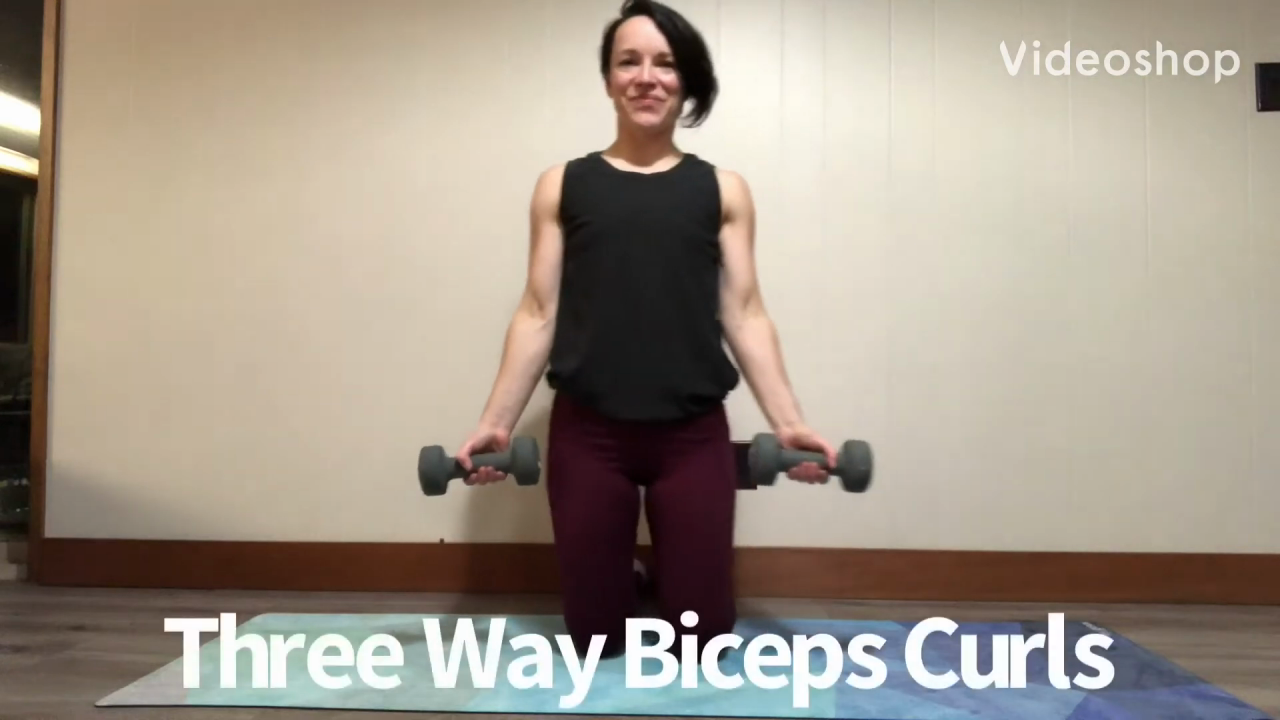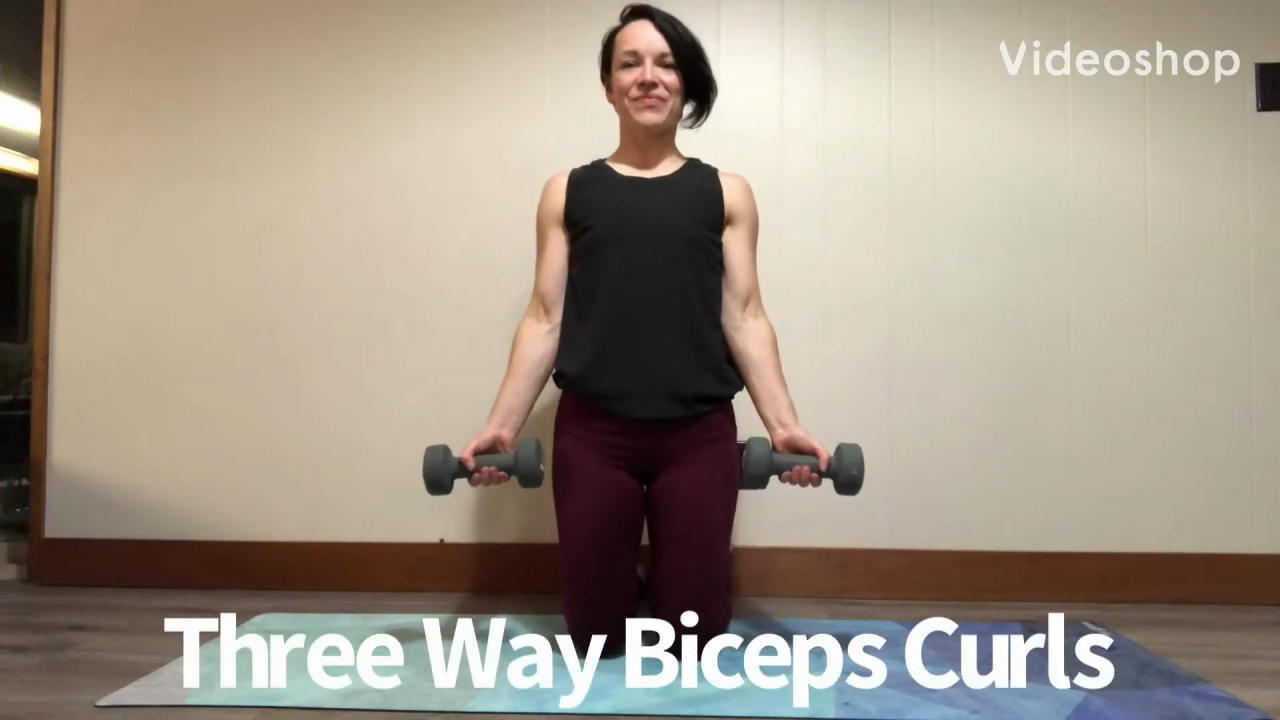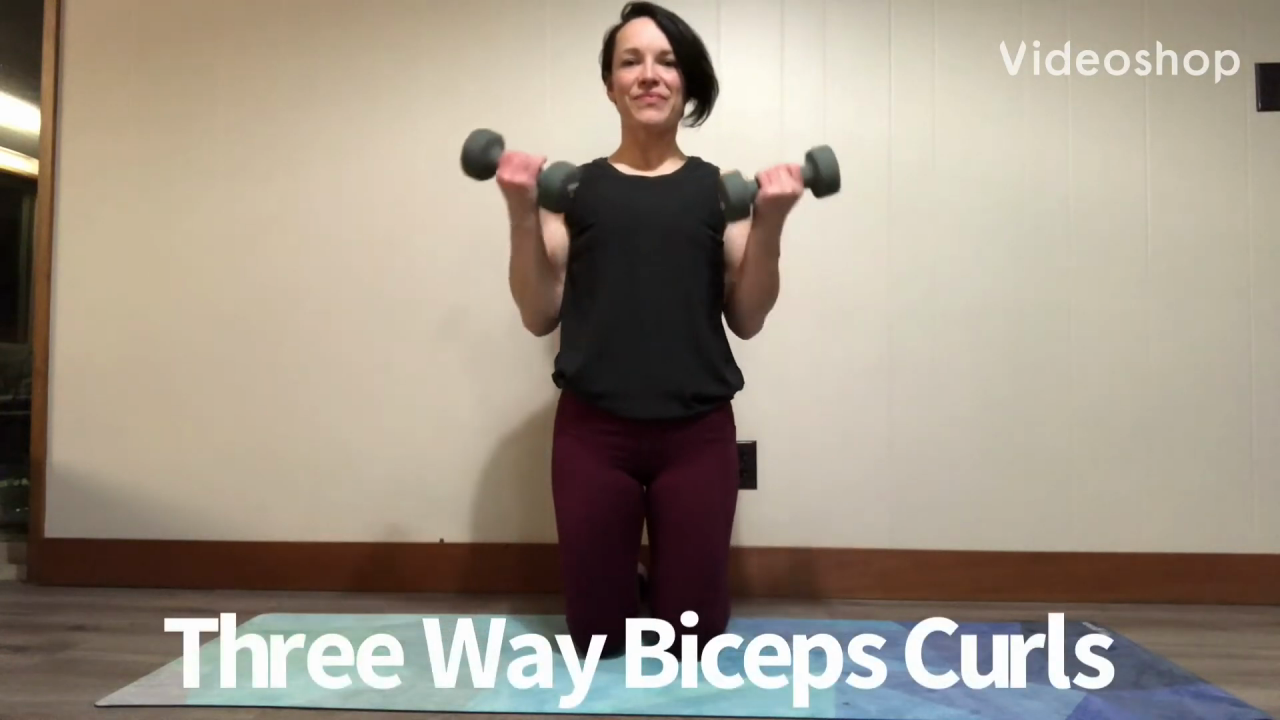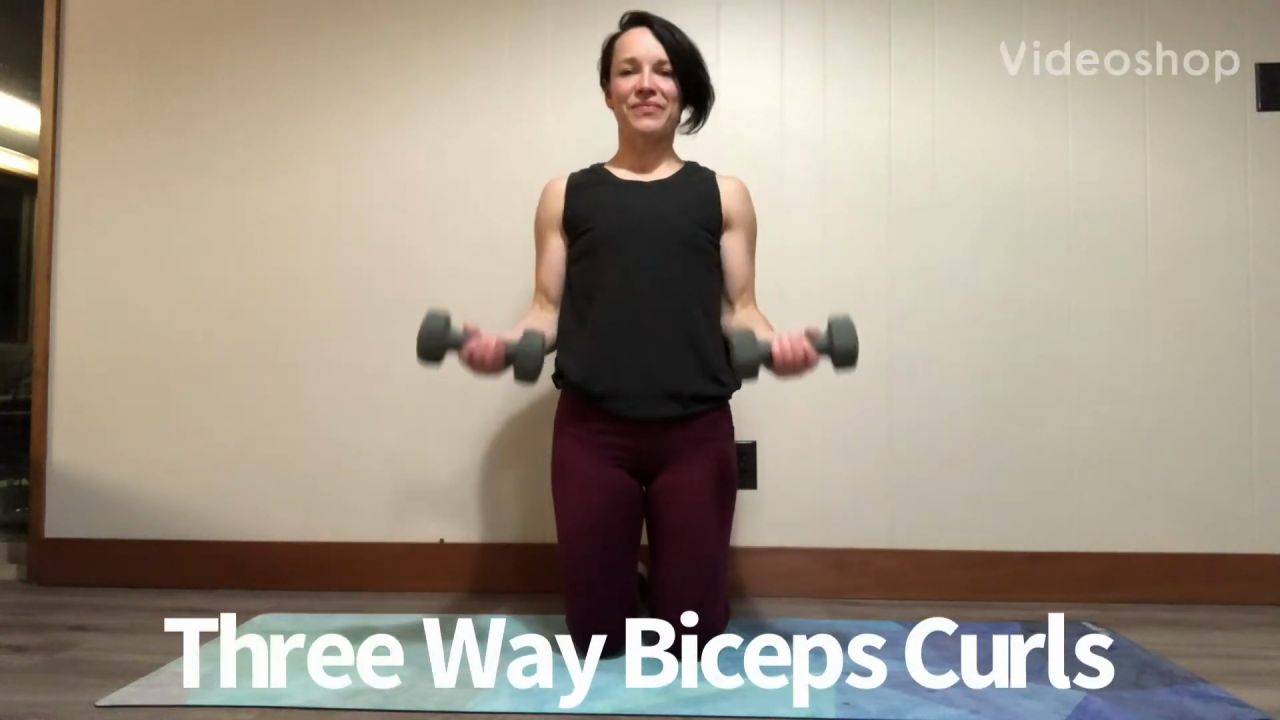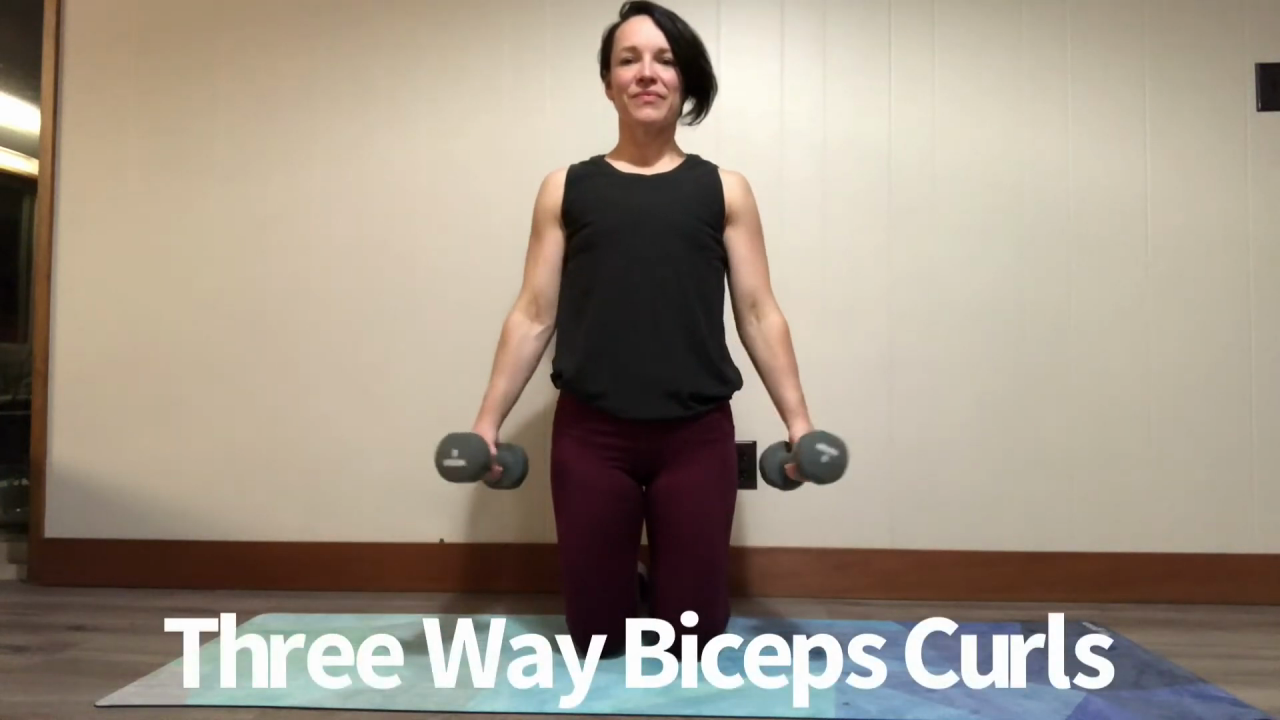
dt=1s
person 1, frame 1
left shoulder: (722, 190)
right shoulder: (562, 185)
left elbow: (744, 314)
right elbow: (538, 314)
left wrist: (788, 422)
right wrist: (496, 422)
left hip: (694, 435)
right hip: (586, 433)
left knee: (699, 630)
right knee: (597, 634)
left ankle: (666, 579)
right ankle: (626, 582)
person 1, frame 2
left shoulder: (725, 192)
right shoulder: (567, 192)
left elbow: (743, 316)
right elbow: (545, 318)
left wrist: (783, 424)
right wrist: (502, 425)
left hip: (699, 435)
right hip: (592, 433)
left knee: (695, 632)
right knee: (595, 634)
left ankle: (660, 583)
right ankle: (629, 585)
person 1, frame 3
left shoulder: (725, 188)
right shoulder: (569, 188)
left elbow: (746, 320)
right elbow: (541, 315)
left wrist: (769, 223)
right wrist: (521, 214)
left hip: (698, 433)
right hip: (592, 431)
left knee: (695, 633)
right knee: (597, 635)
left ankle: (661, 582)
right ankle: (626, 583)
person 1, frame 4
left shoulder: (724, 194)
right shoulder: (566, 195)
left elbow: (737, 313)
right elbow: (550, 314)
left wrist: (775, 342)
right wrist: (505, 343)
left hip: (697, 433)
right hip: (591, 431)
left knee: (694, 633)
right knee: (596, 633)
left ankle: (661, 585)
right ankle: (629, 585)
person 1, frame 5
left shoulder: (724, 189)
right shoulder: (565, 188)
left elbow: (758, 313)
right elbow: (534, 314)
left wrist: (797, 420)
right wrist: (488, 420)
left hip: (697, 435)
right hip: (590, 433)
left knee: (695, 633)
right knee: (595, 635)
left ankle: (661, 581)
right ankle: (627, 583)
